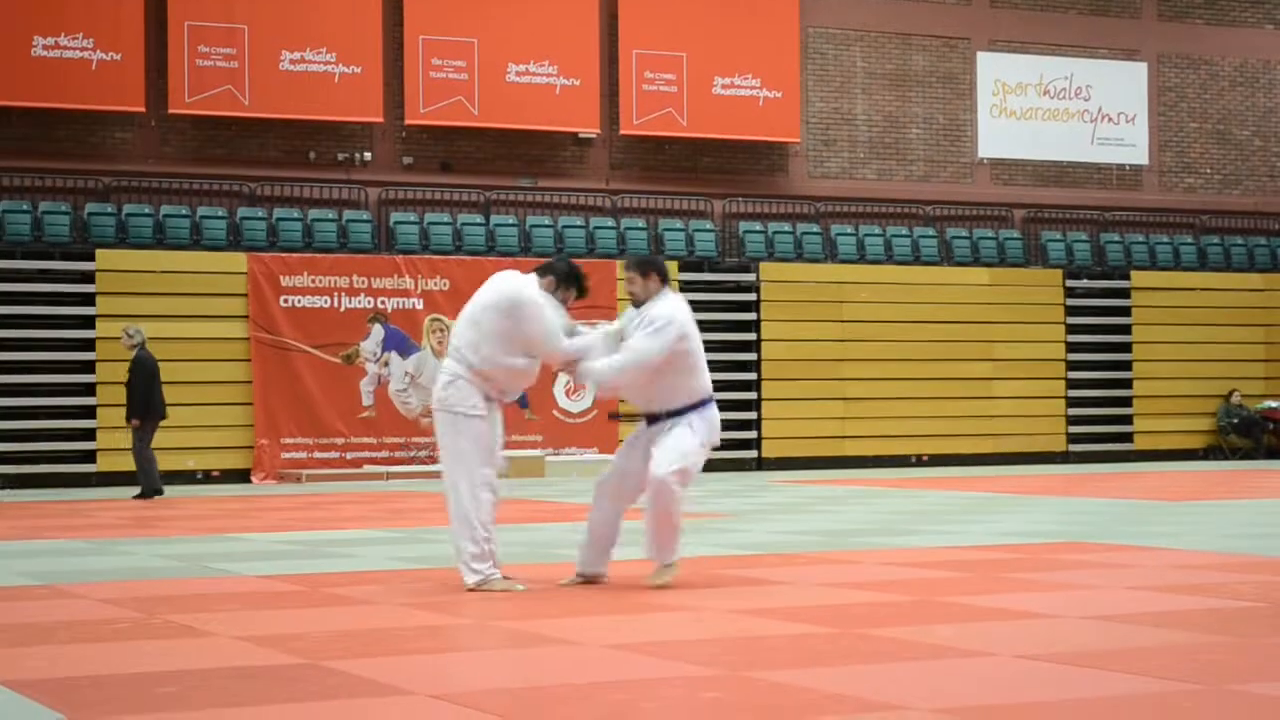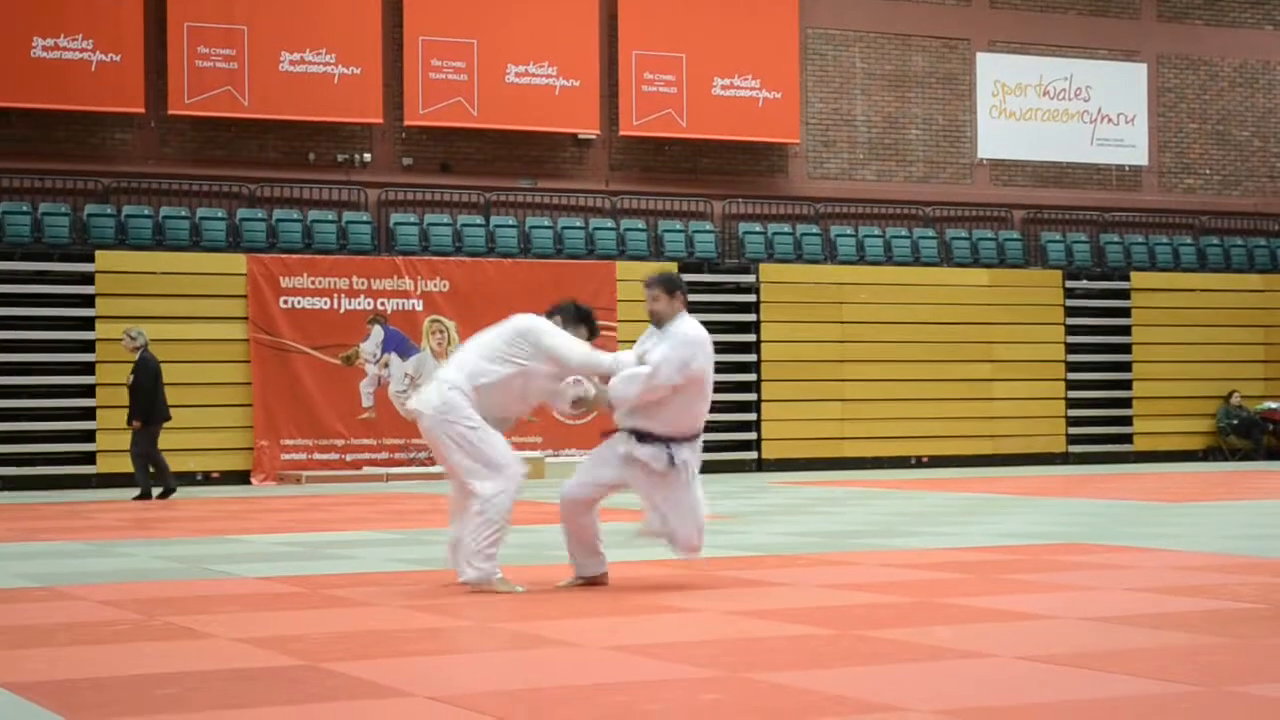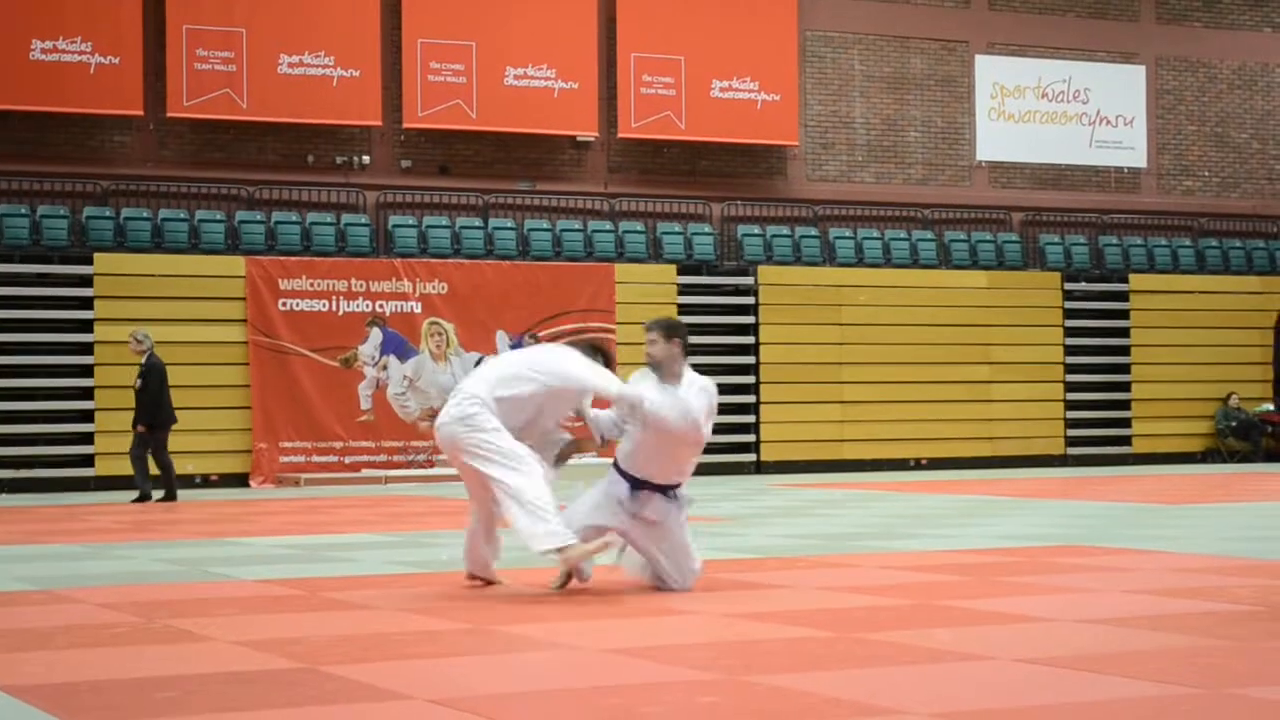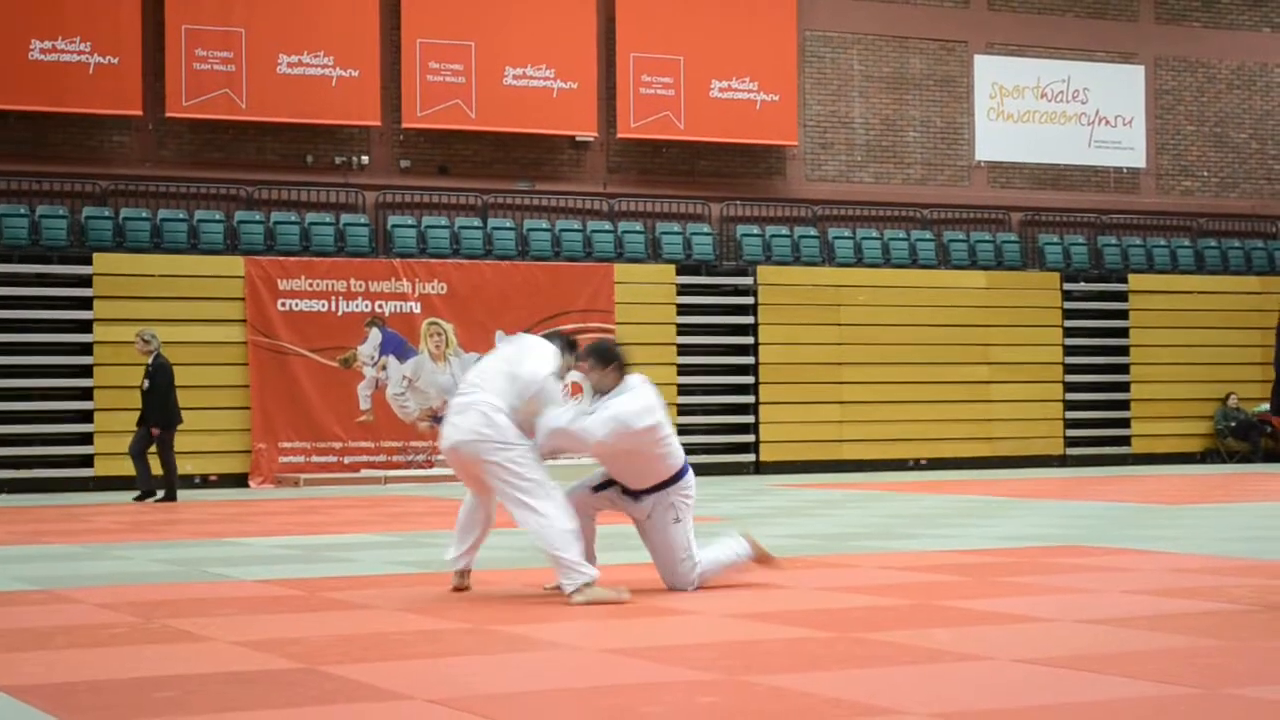
dt=0.2s
person 1, frame 1
left shoulder: (669, 314)
right shoulder: (643, 315)
left elbow: (632, 366)
left wrist: (585, 369)
left hip: (693, 424)
right hip: (658, 424)
left knee: (662, 477)
right knee: (611, 491)
left ankle: (665, 561)
right ankle: (591, 568)
person 1, frame 2
left shoulder: (690, 337)
right shoulder: (654, 336)
left elbow: (655, 379)
right elbow: (629, 384)
left wrist: (614, 393)
left hip: (673, 455)
right hip: (631, 444)
left knee: (688, 542)
right knee: (574, 496)
left ankle: (658, 524)
right ankle: (591, 570)
person 1, frame 3
left shoulder: (701, 391)
right shoulder: (643, 379)
left elbow: (690, 422)
right elbow: (617, 422)
left wrist: (646, 398)
right wrist: (588, 417)
left hip: (662, 500)
right hip: (620, 486)
left knee: (681, 582)
right knee: (569, 530)
right ankle: (577, 567)
person 1, frame 4
left shoulder: (634, 407)
right shoulder: (622, 388)
left elbow: (589, 436)
right elbow: (592, 424)
left wrist: (544, 420)
left hip: (665, 496)
right hip: (631, 484)
left knee: (684, 580)
right knee: (578, 500)
left ankle: (743, 547)
person 2, frame 1
left shoulder: (510, 282)
right shoulder: (525, 295)
right elbow: (558, 350)
left hip: (471, 394)
right hip: (464, 397)
left knee: (475, 482)
right knee: (475, 483)
left ankle: (474, 562)
right ankle: (480, 572)
person 2, frame 2
right shoulder: (534, 329)
left elbow: (548, 390)
right elbow: (588, 361)
right wrist: (629, 358)
left hip: (441, 408)
right hip: (449, 407)
left knee: (471, 491)
right knee: (503, 481)
left ankle: (467, 565)
right ankle: (480, 572)
person 2, frame 3
right shoulder: (563, 359)
left elbow: (539, 438)
right elbow: (607, 386)
left hip: (453, 421)
right hip: (469, 417)
left knee: (488, 499)
right knee: (524, 476)
left ankle: (480, 566)
right ankle: (565, 547)
person 2, frame 4
left shoulder: (512, 350)
right shoulder: (539, 349)
right elbow: (537, 383)
left hip: (454, 435)
right hip: (487, 431)
left knee: (481, 497)
right knee: (545, 501)
left ankle: (461, 571)
right ankle: (582, 583)
